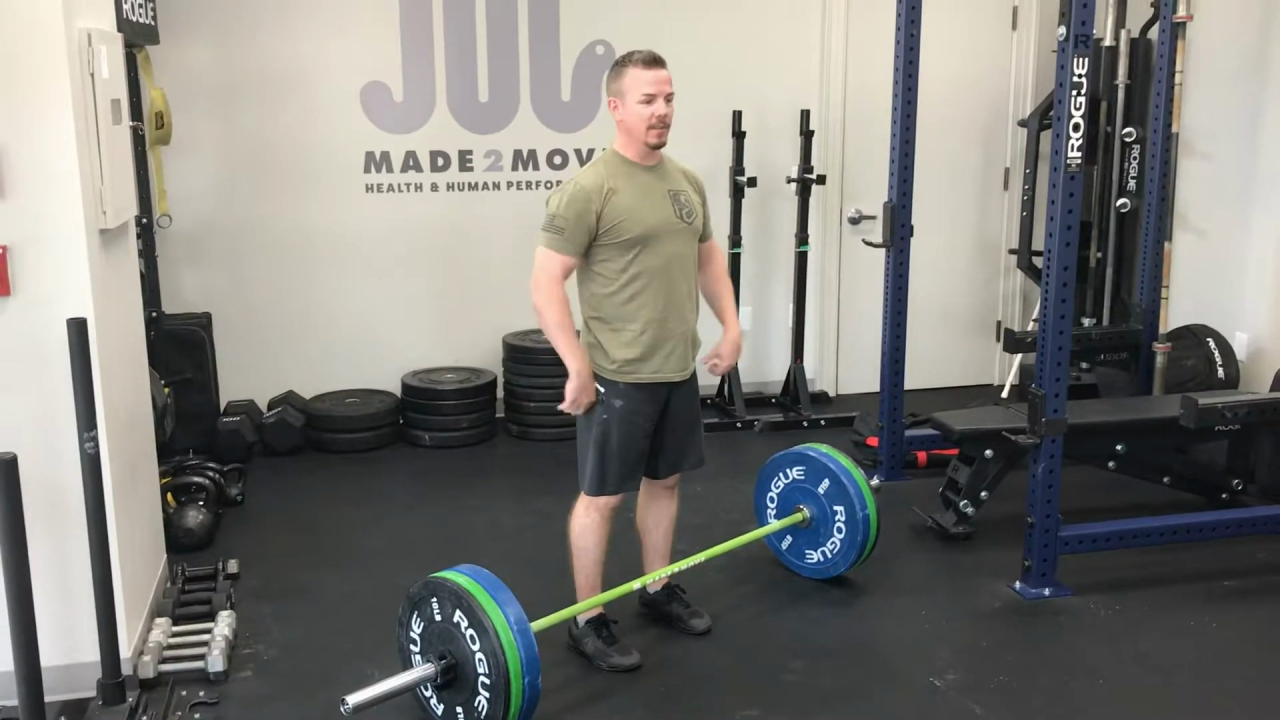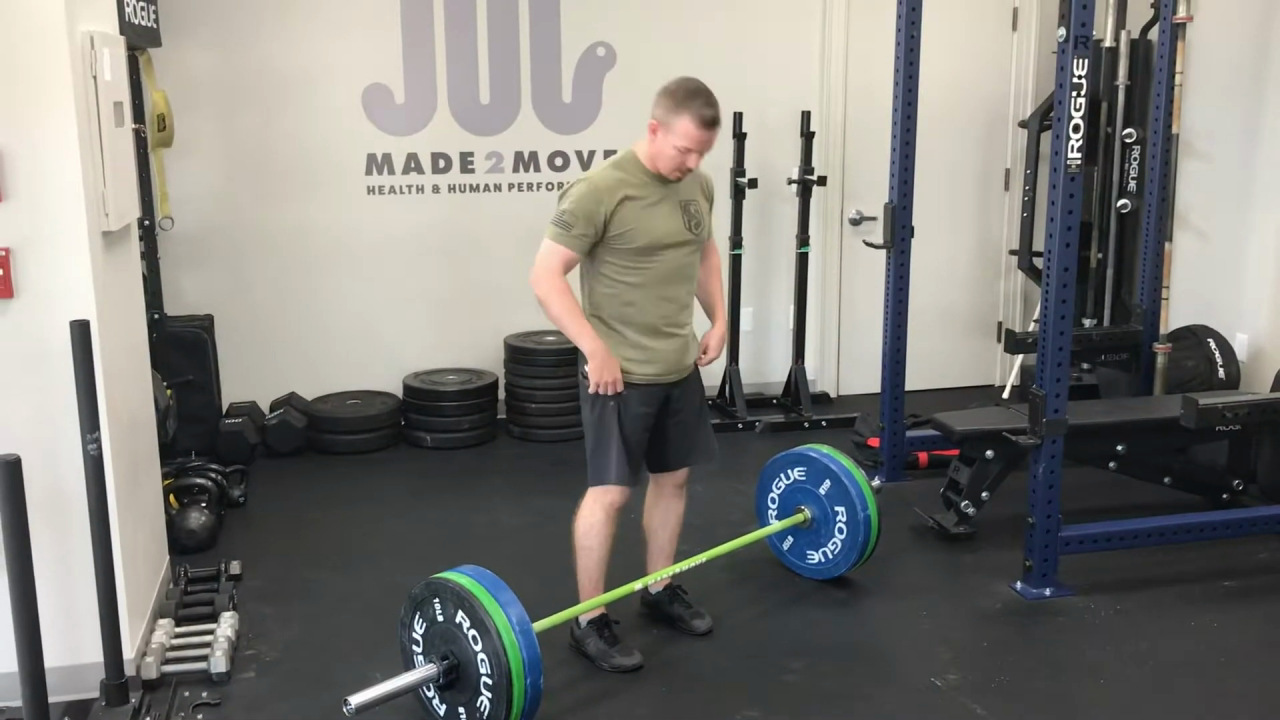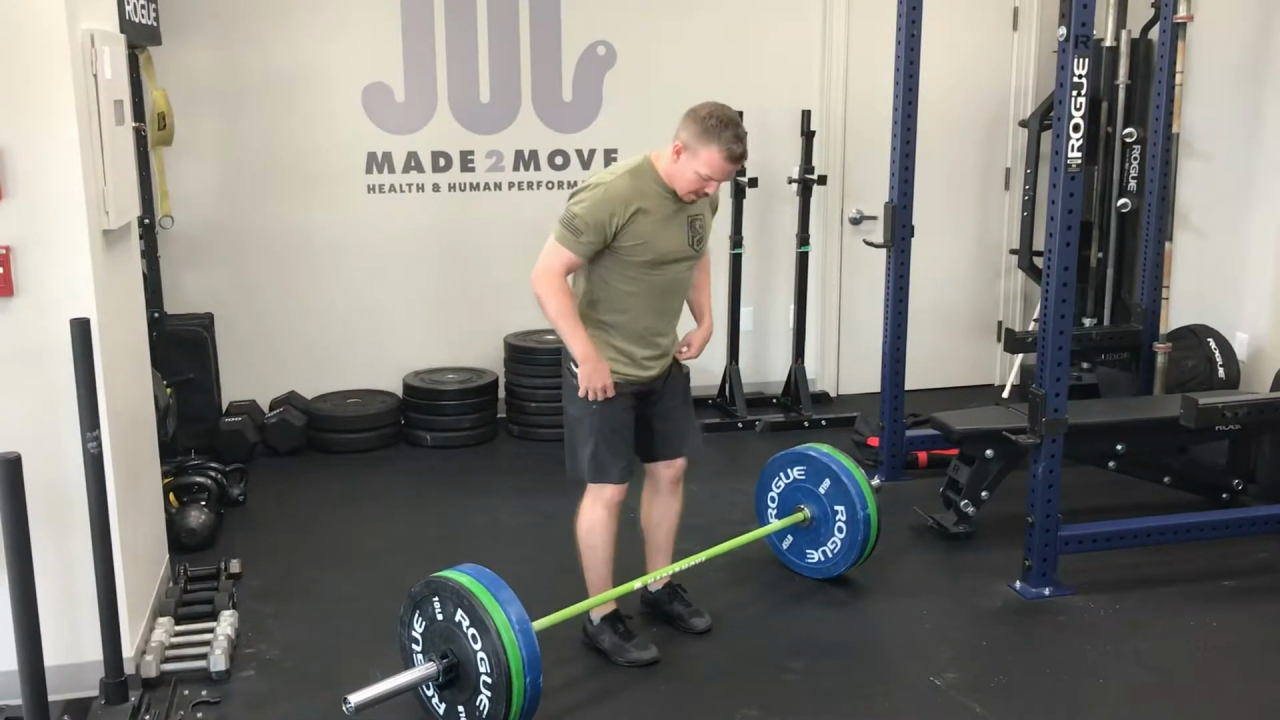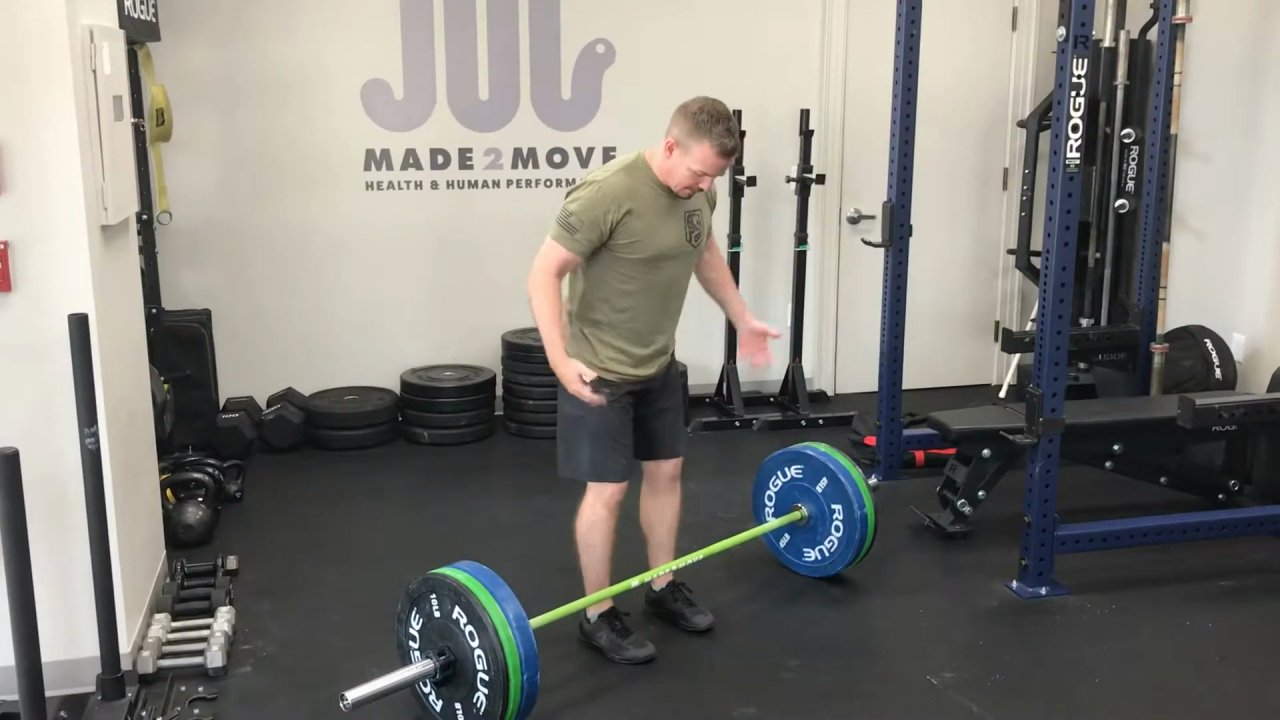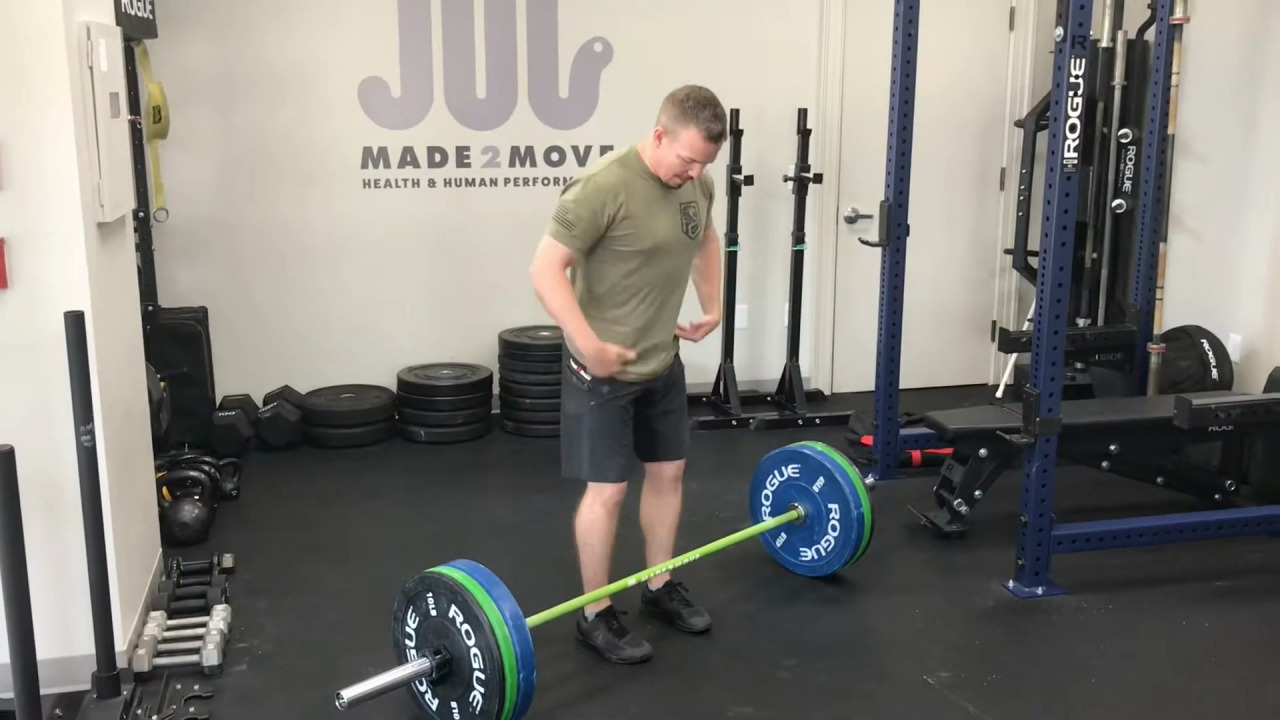
dt=0.4s
person 1, frame 1
left shoulder: (686, 180)
right shoulder: (587, 190)
left elbow: (708, 257)
right elbow: (546, 284)
left wrist: (730, 325)
right wrist: (576, 368)
left hip: (678, 370)
right hip: (618, 378)
left knee: (664, 481)
right knee: (601, 496)
left ankle: (657, 589)
right ankle: (587, 620)
person 1, frame 2
left shoulder: (698, 185)
right shoulder: (600, 190)
right elbow: (546, 275)
left wrist: (720, 321)
right wrist: (597, 350)
left hip: (679, 366)
right hip: (620, 372)
left knee: (672, 477)
right knee: (610, 491)
left ankle: (660, 589)
right ankle: (590, 622)
person 1, frame 3
left shoulder: (701, 196)
right shoulder: (611, 194)
right elbow: (548, 275)
left wrist: (704, 321)
right wrist: (588, 355)
left hip: (662, 363)
right hip: (604, 369)
left knee: (670, 472)
right knee: (608, 491)
left ankle: (660, 588)
right ankle: (602, 617)
person 1, frame 4
left shoulder: (699, 191)
right shoulder: (609, 193)
right elbow: (546, 272)
left wrist: (741, 318)
right wrist: (559, 356)
left hip: (658, 363)
right hip: (603, 368)
left knee: (666, 472)
right knee: (608, 488)
left ankle: (663, 587)
right ankle: (598, 617)
person 1, frame 5
left shoulder: (697, 183)
right shoulder: (604, 186)
right elbow: (547, 269)
left wrist: (712, 306)
right wrist: (590, 344)
left hip: (663, 362)
right hip: (606, 370)
left knee: (667, 473)
right knee: (607, 489)
left ankle: (660, 587)
right ankle: (595, 615)
